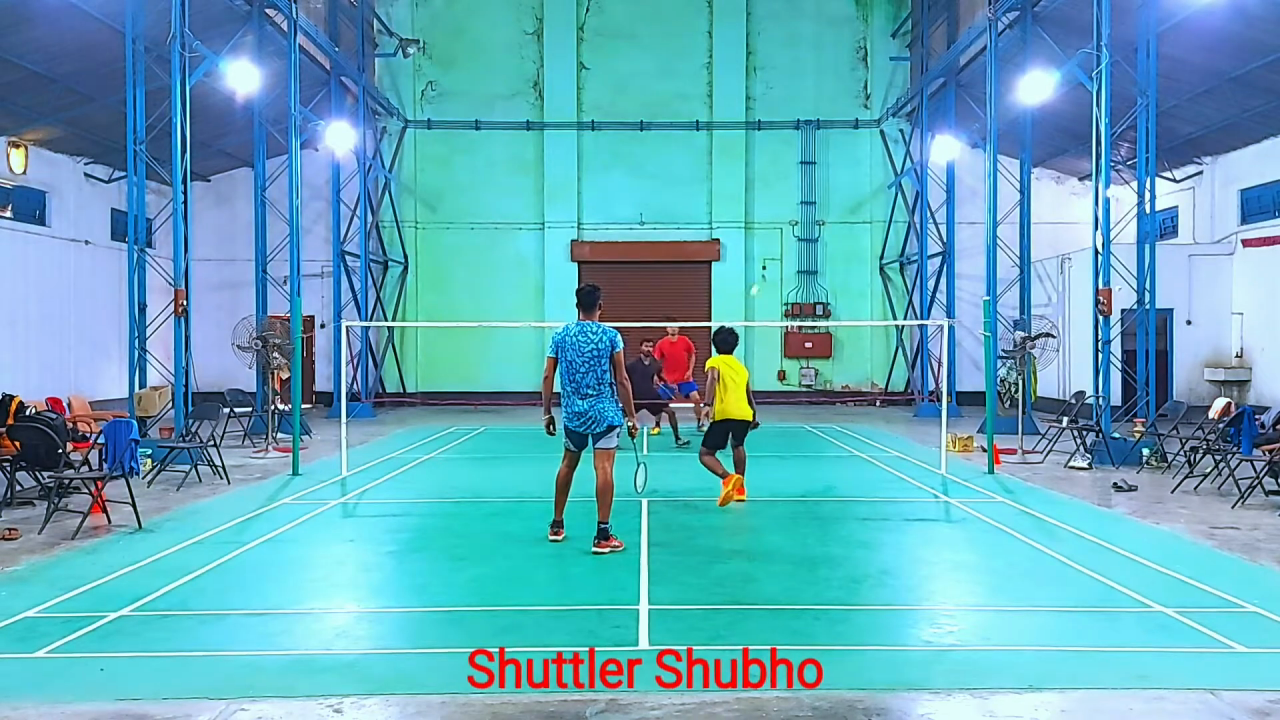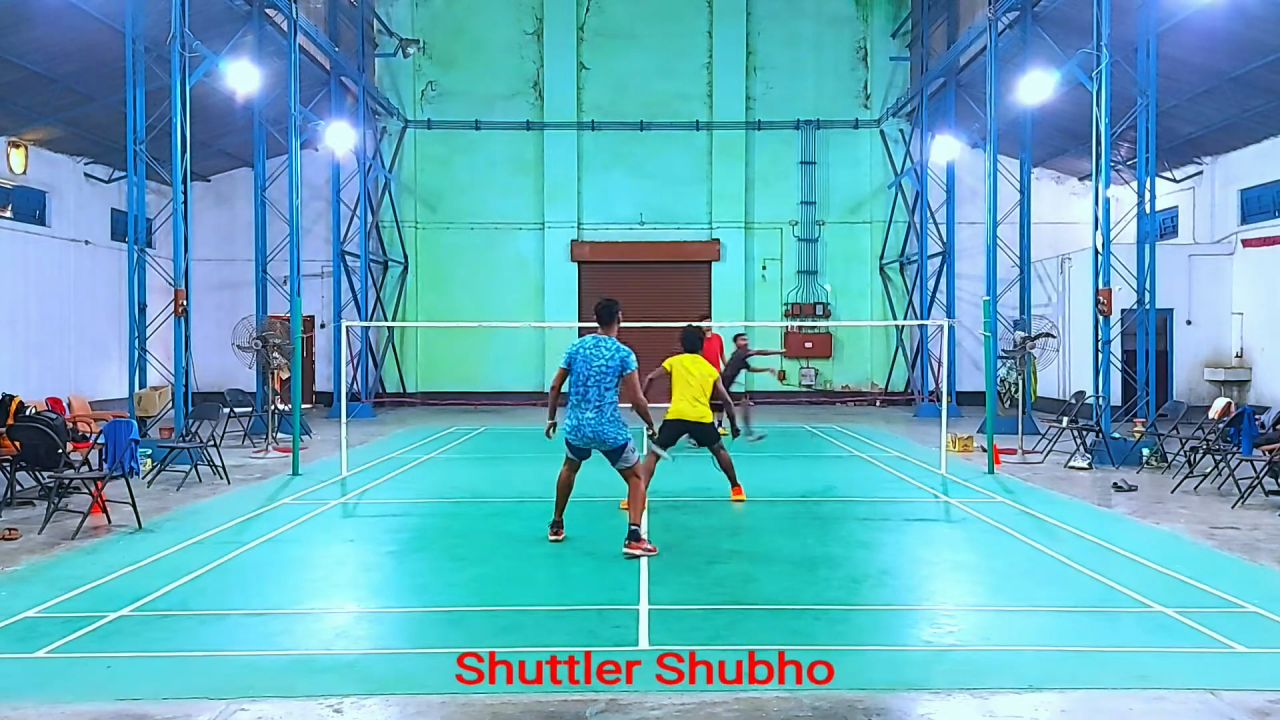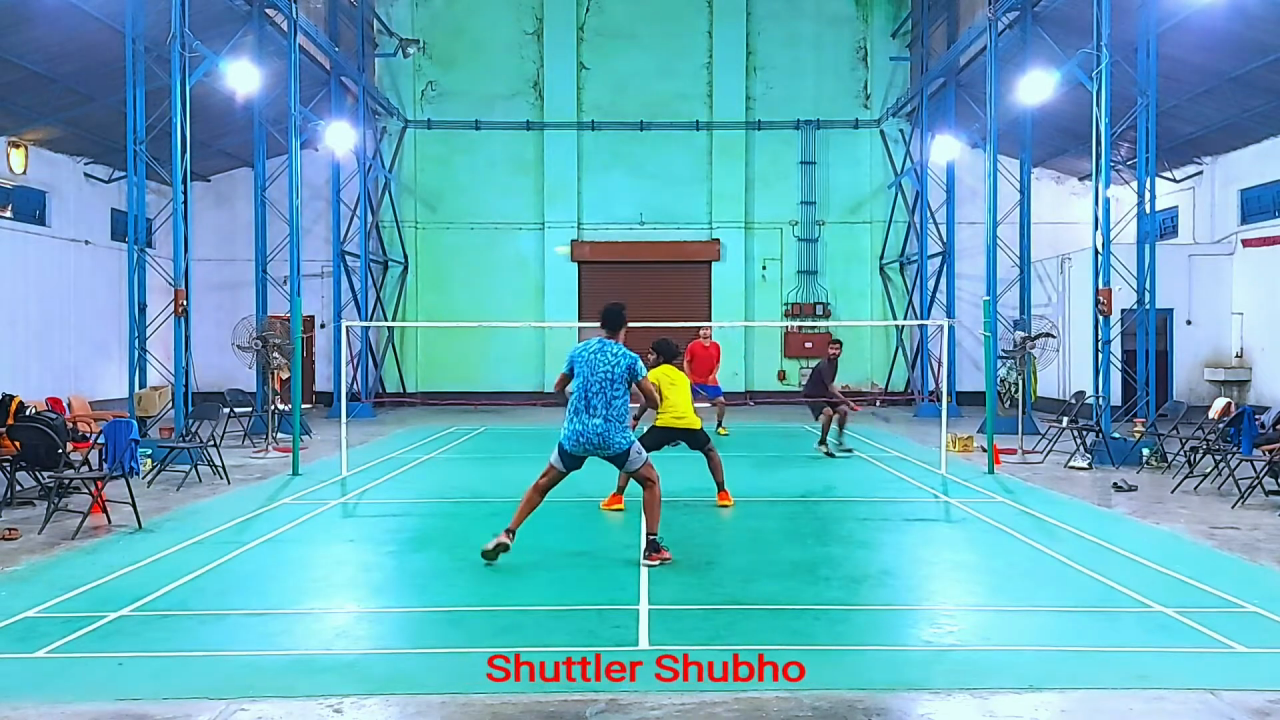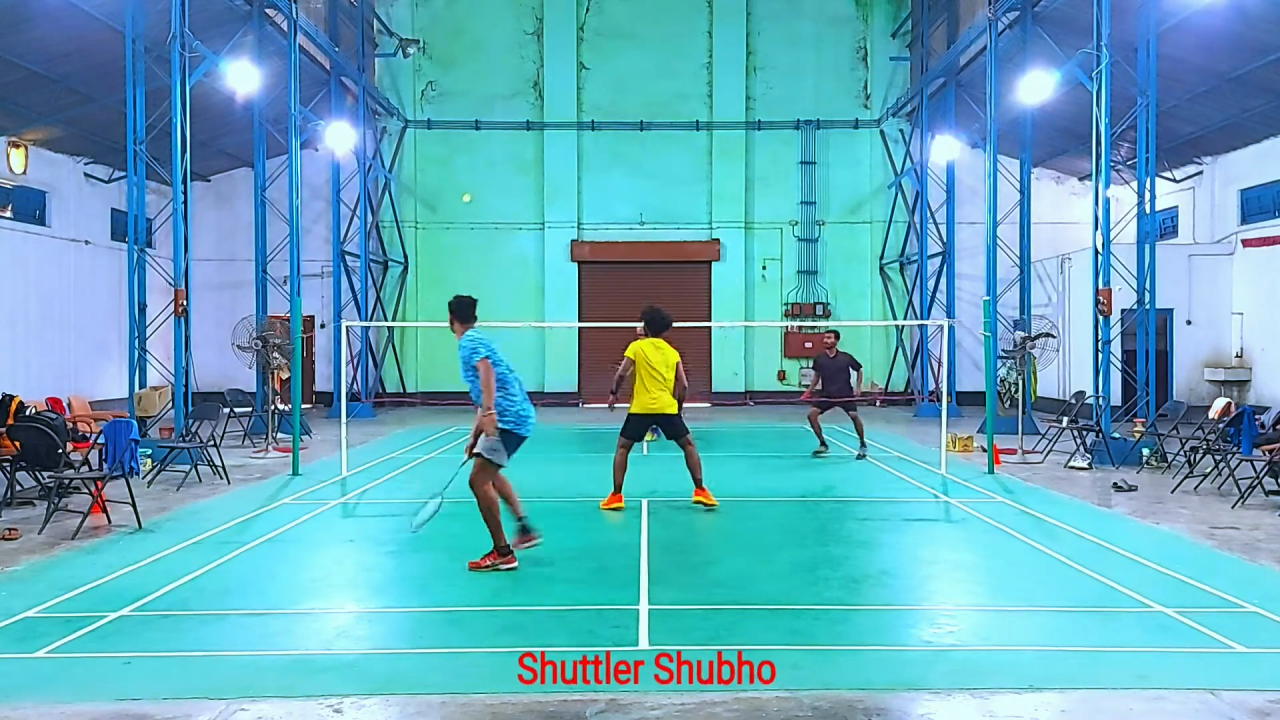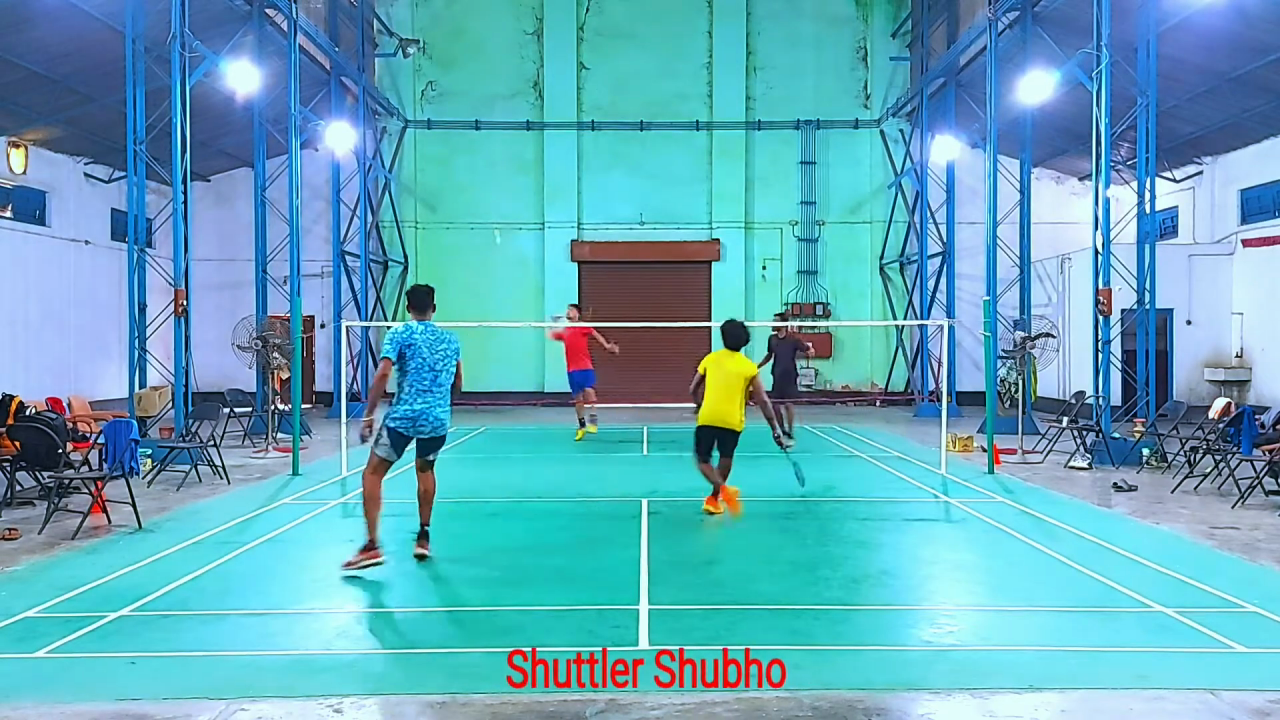
dt=0.5s
person 1, frame 1
left shoulder: (560, 336)
right shoulder: (611, 336)
left elbow: (548, 377)
right elbow: (621, 380)
left wrist: (547, 413)
right wrist: (631, 415)
left hip: (572, 414)
right hip: (605, 413)
left knee: (568, 465)
right knee: (604, 470)
left ankle: (557, 525)
right ankle: (602, 535)
person 1, frame 2
left shoulder: (577, 346)
right shoulder: (624, 354)
left elbow: (555, 386)
right elbow: (637, 399)
left wrist: (551, 419)
right wrist: (651, 426)
left hip: (575, 426)
right hip: (609, 429)
left knee: (568, 469)
right knee: (637, 478)
left ankle: (556, 525)
right ankle: (634, 537)
person 1, frame 3
left shoulder: (581, 350)
right shoulder: (630, 359)
left elbow: (560, 386)
right elbow: (653, 401)
left hip: (576, 436)
right hip: (615, 437)
left knee: (541, 485)
right knee: (651, 481)
left ankle: (507, 536)
right ankle: (652, 547)
person 1, frame 4
left shoulder: (470, 341)
right shoulder: (476, 340)
left elbow: (487, 374)
left wrist: (488, 412)
right wrist: (476, 439)
left hip: (508, 418)
right hip: (518, 417)
left knee: (479, 481)
right knee: (491, 475)
left ankle: (503, 553)
right ankle: (524, 529)
person 1, frame 5
left shoulder: (401, 332)
right shoulder: (450, 338)
left elbow: (382, 375)
right elbow: (457, 381)
left wrist: (368, 415)
left hip: (405, 417)
right hip: (438, 418)
left knee: (371, 475)
right knee: (425, 471)
left ankle: (372, 545)
right ankle: (424, 537)
person 2, frame 1
left shoulder: (714, 362)
right shoulder: (741, 367)
left elbow: (712, 379)
left wrist: (708, 404)
right wrist: (754, 419)
left hip: (725, 415)
right hip: (745, 415)
left knee: (706, 455)
right knee: (738, 446)
left ankle: (729, 478)
right ankle: (739, 488)
person 2, frame 2
left shoulder: (674, 361)
right shoulder: (711, 370)
left elbow: (651, 377)
right elbow: (727, 401)
right wrist: (734, 426)
left hip: (676, 416)
right hip: (702, 418)
left knee: (653, 453)
right knee: (719, 450)
right ankle: (736, 489)
person 2, frame 3
left shoulder: (654, 374)
right shoulder: (682, 376)
left elbow: (648, 399)
left wrist: (636, 418)
left hip: (666, 424)
right hip: (691, 424)
right knee: (711, 452)
left ankle: (617, 497)
right ankle: (722, 494)
person 2, frame 4
left shoulder: (636, 347)
right shoulder: (673, 352)
left elbow: (622, 374)
right elbow: (683, 386)
left wrist: (614, 393)
right wrist: (679, 409)
left hip: (641, 409)
right hip: (668, 409)
left knee: (622, 448)
right knee: (689, 446)
left ankle: (616, 496)
right ankle: (700, 490)
person 2, frame 5
left shoulder: (710, 359)
right shoulder: (749, 367)
left elbow: (694, 389)
right elbow: (763, 400)
left wrist: (700, 406)
right wrist: (775, 429)
left hip: (707, 419)
right hip: (732, 421)
left knee: (703, 461)
right knee: (726, 458)
left ankle: (725, 492)
right ankle: (714, 498)
